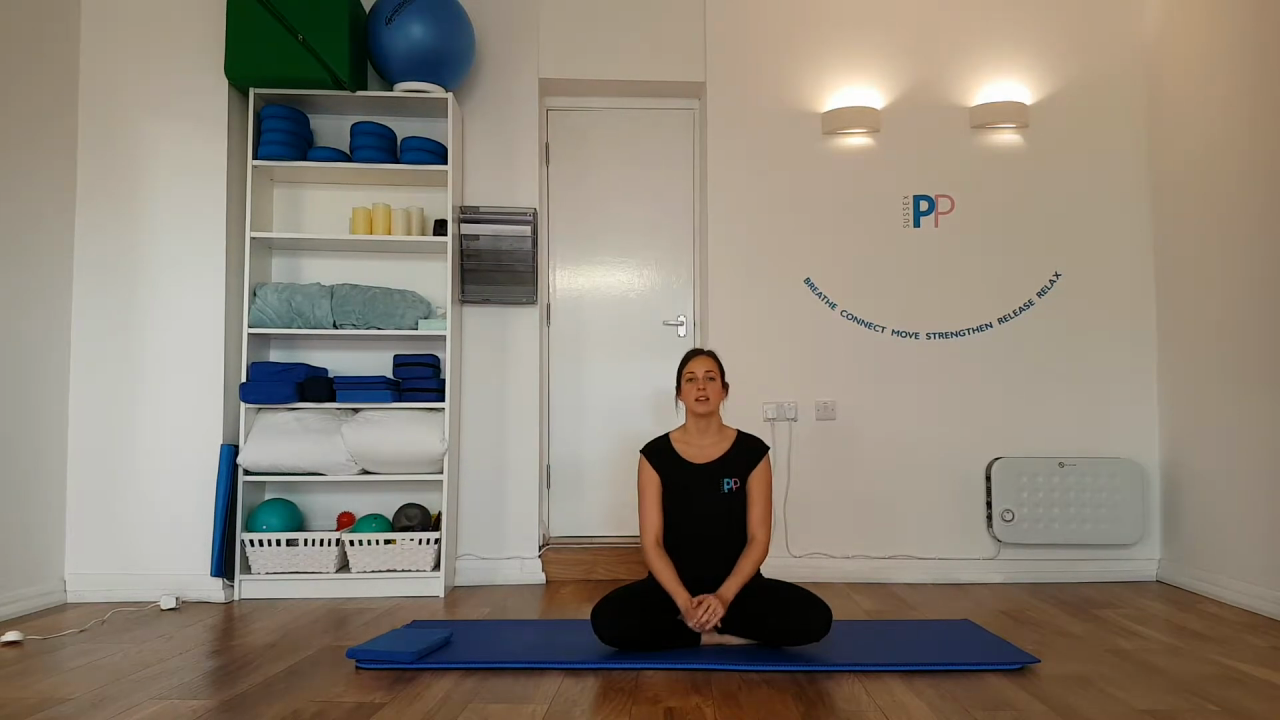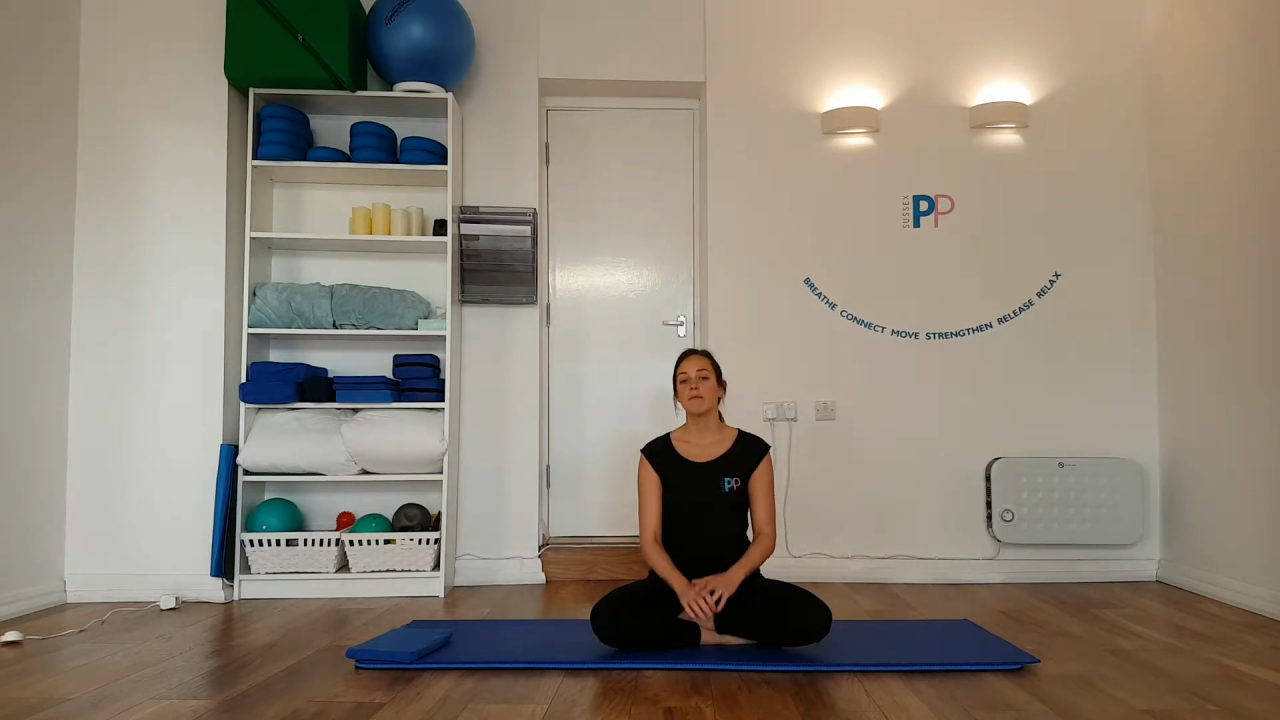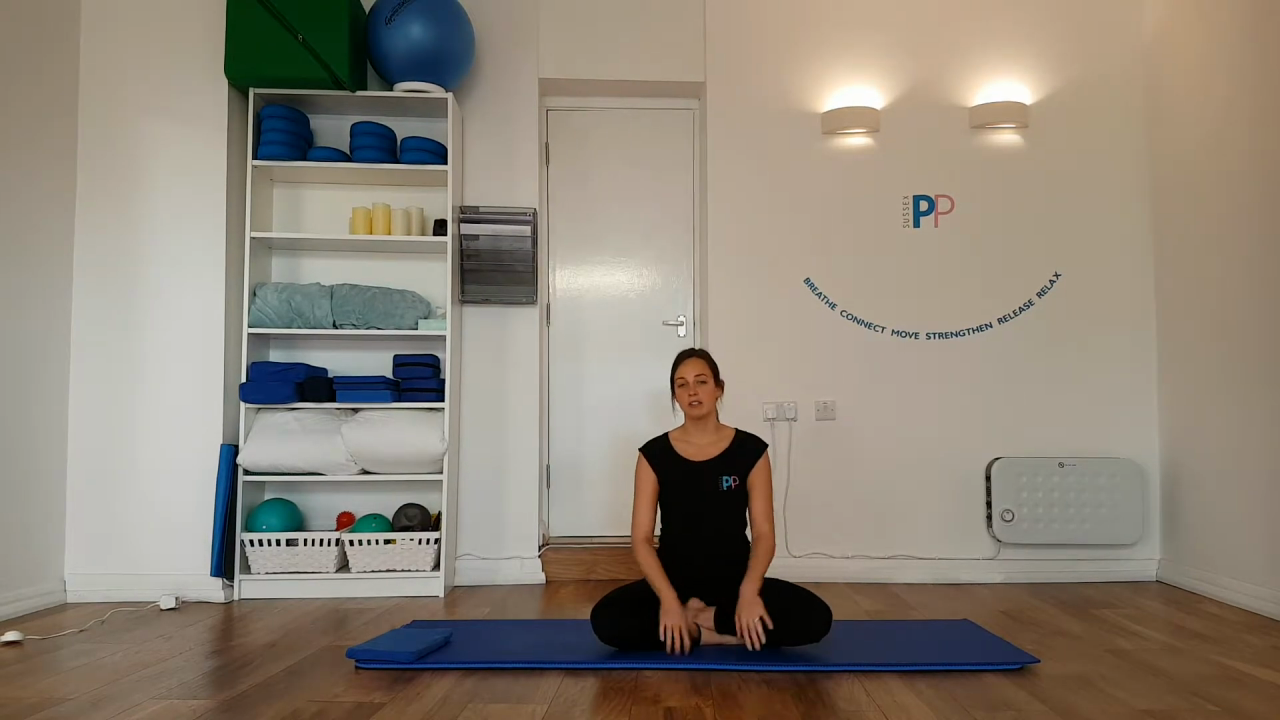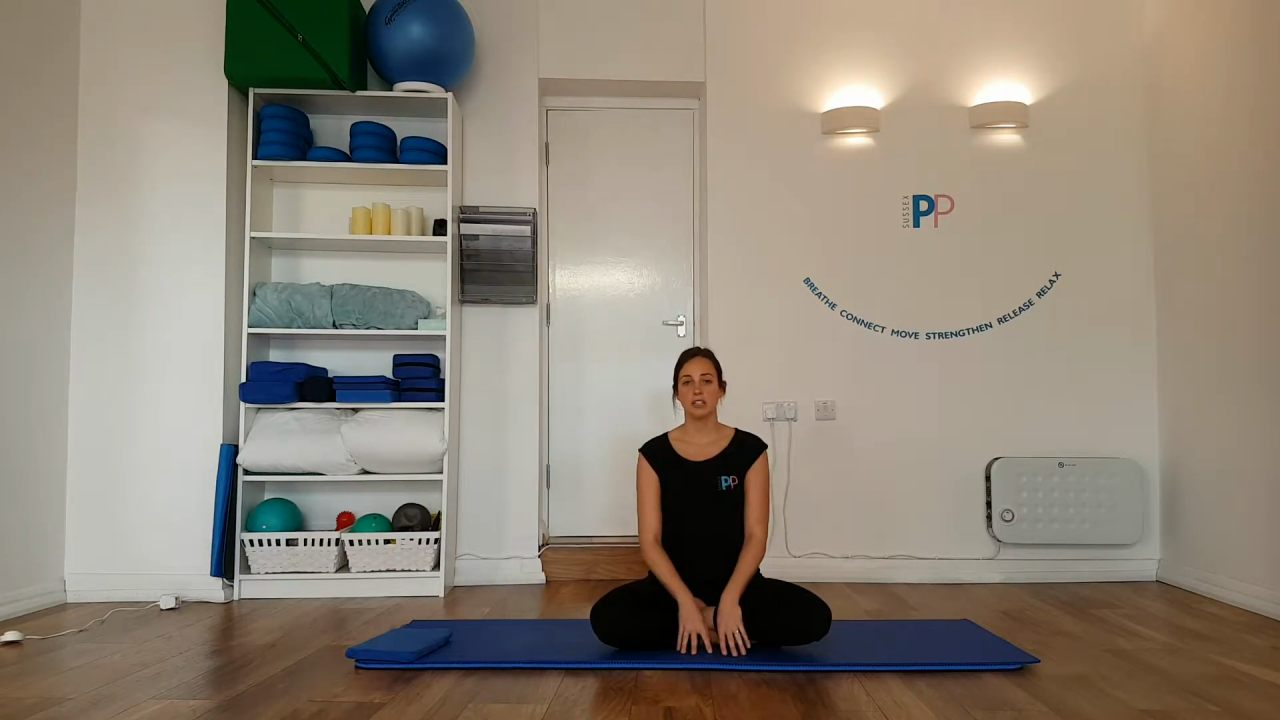
dt=0.4s
person 1, frame 1
left shoulder: (752, 452)
right shoulder: (655, 455)
left elbow: (758, 538)
right elbow: (651, 542)
left wrist: (724, 596)
right wrist: (685, 602)
left hip: (736, 583)
right hip: (673, 583)
left knee: (816, 617)
right knee: (606, 619)
left ankle: (707, 625)
right ankle: (730, 634)
person 1, frame 2
left shoulder: (753, 451)
right shoulder: (656, 455)
left elbow: (765, 536)
right elbow: (650, 539)
left wrist: (734, 576)
right wrist: (681, 586)
left hip: (737, 583)
right hip: (675, 583)
left knee: (815, 619)
right knee: (606, 620)
left ankle: (692, 619)
right ankle: (726, 634)
person 1, frame 3
left shoulder: (750, 450)
right shoulder: (654, 454)
left elbow: (764, 533)
right elbow: (641, 538)
left wrist: (749, 588)
right wrist: (667, 596)
left hip: (734, 580)
right hip: (674, 582)
left knee: (815, 618)
right knee: (606, 619)
left ankle: (698, 620)
right ankle: (728, 631)
person 1, frame 4
left shoulder: (750, 449)
right shoulder: (654, 454)
left elbow: (756, 536)
right elbow: (650, 541)
left wrist: (730, 599)
right wrist: (685, 602)
left hip: (735, 581)
right hip: (673, 582)
left knee: (815, 618)
right knee: (606, 618)
left ankle: (705, 618)
right ankle: (728, 632)
